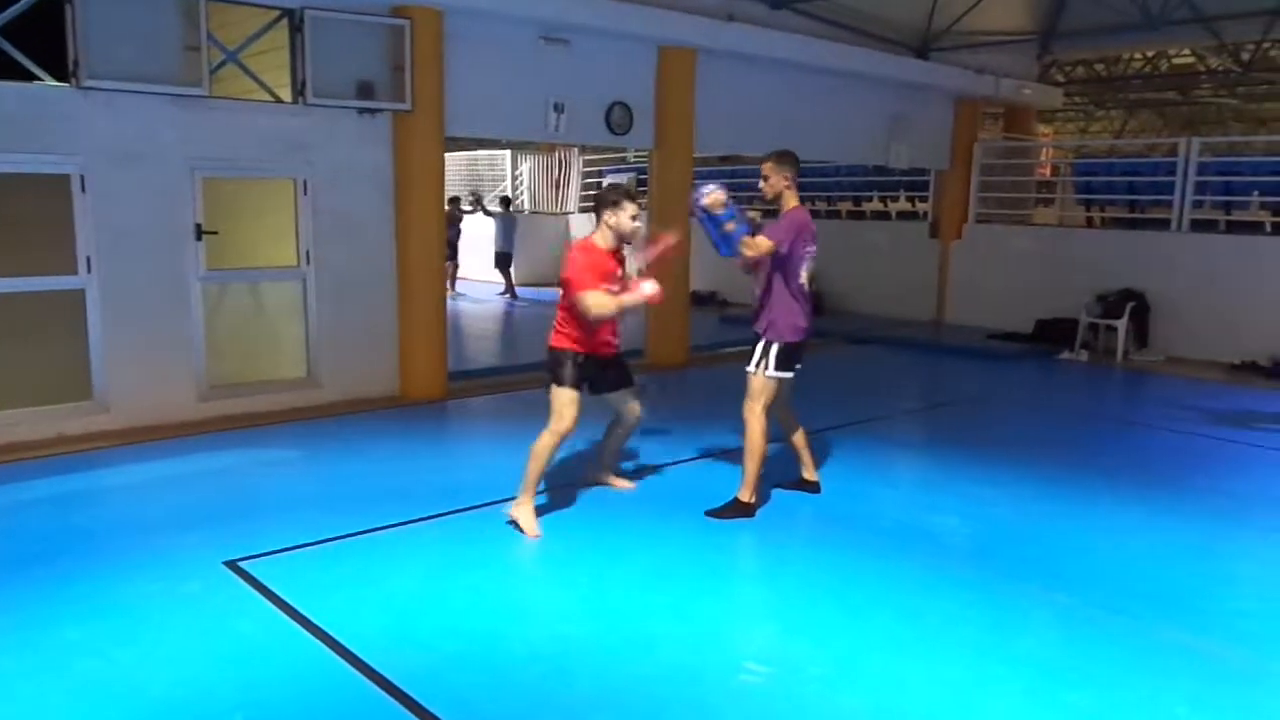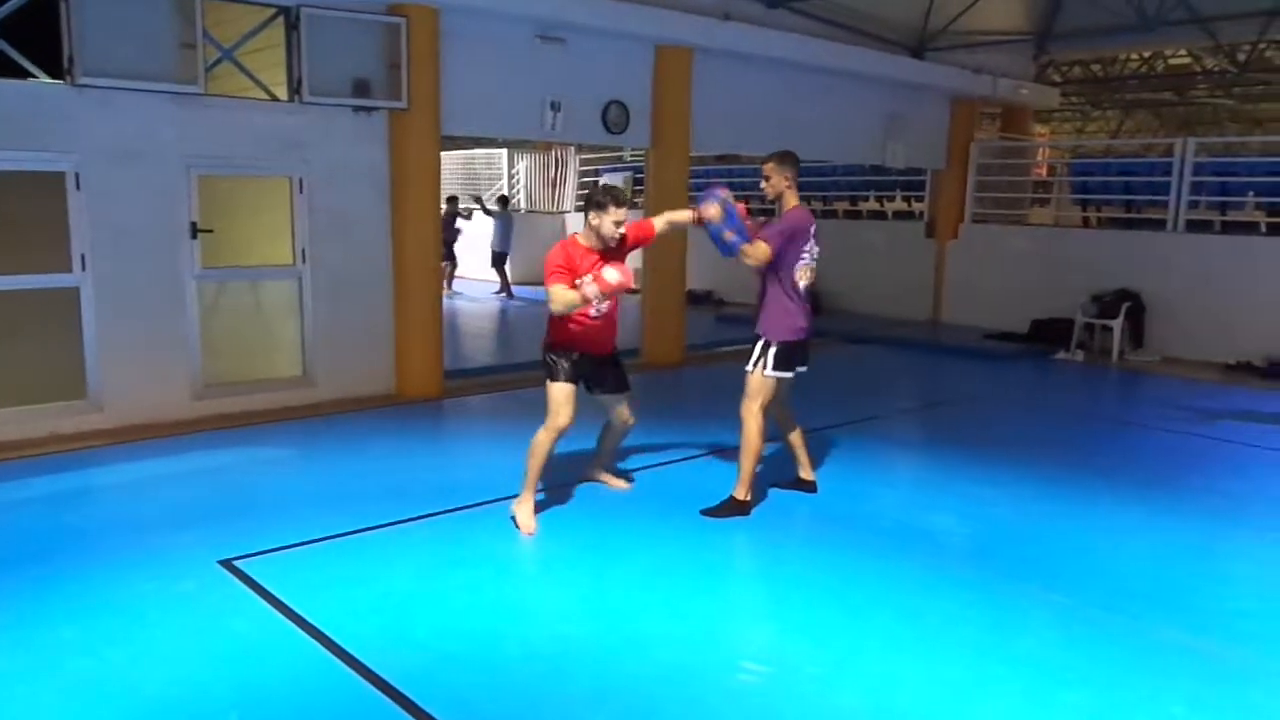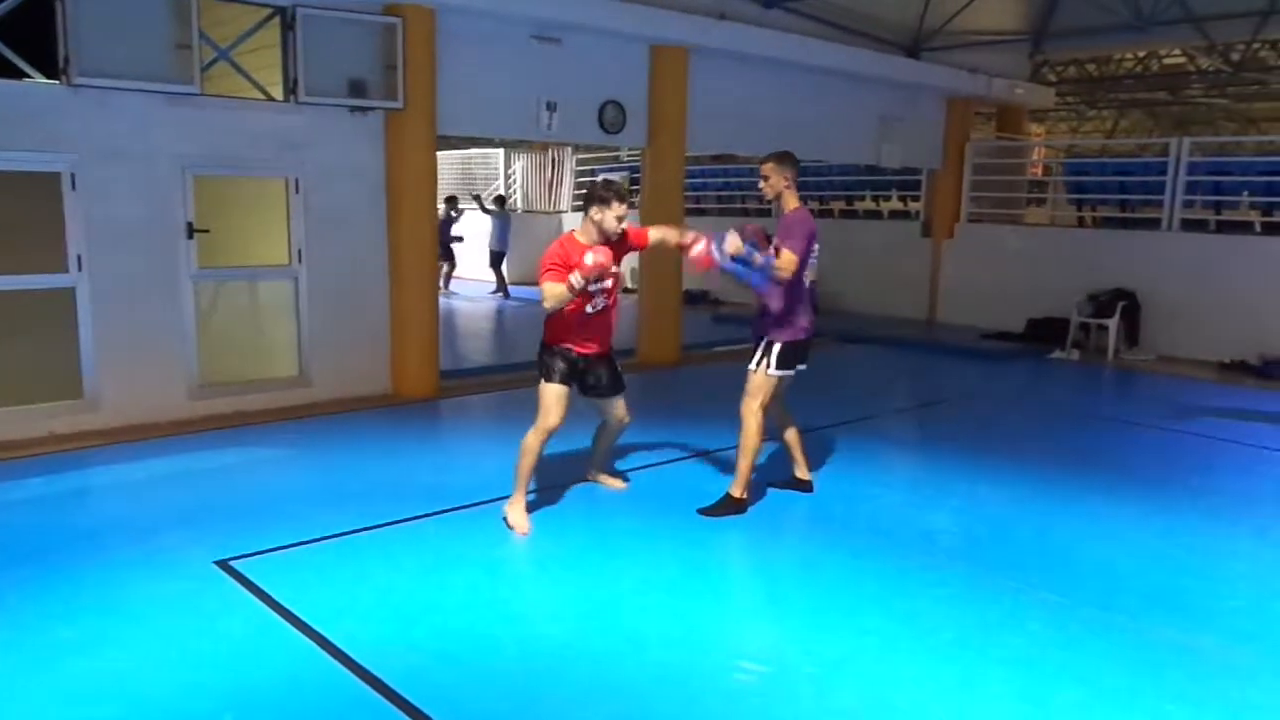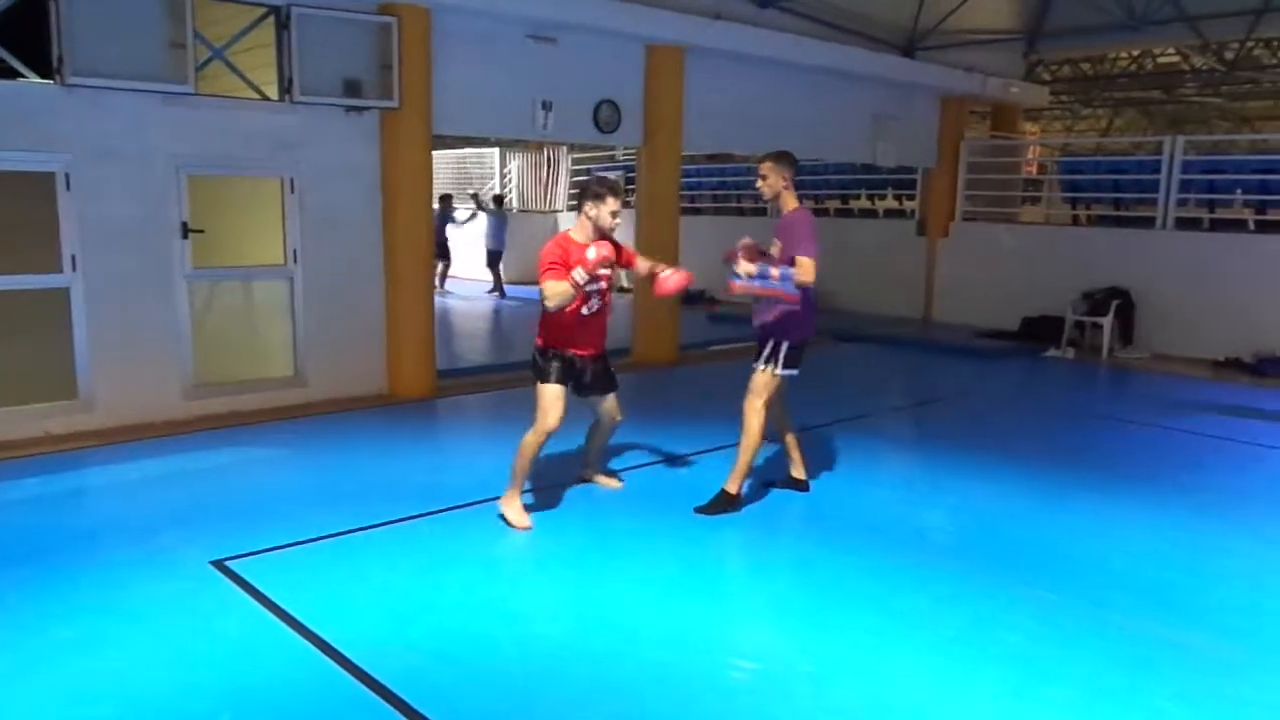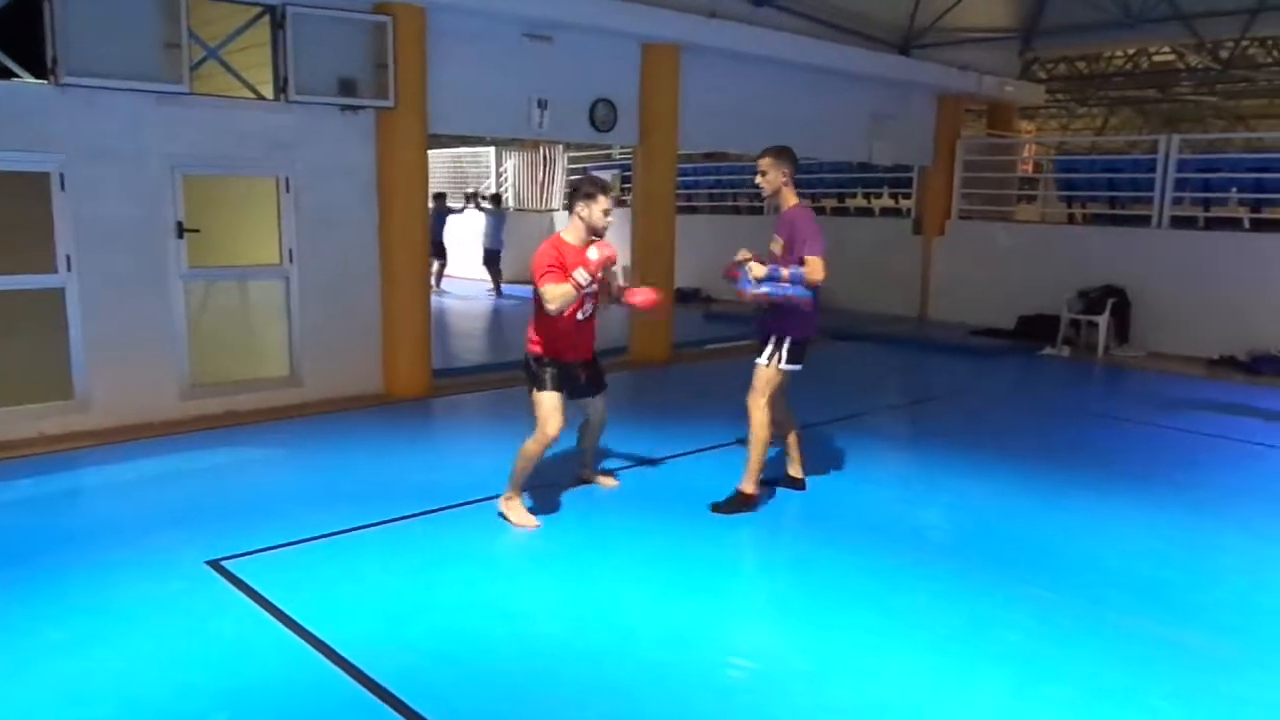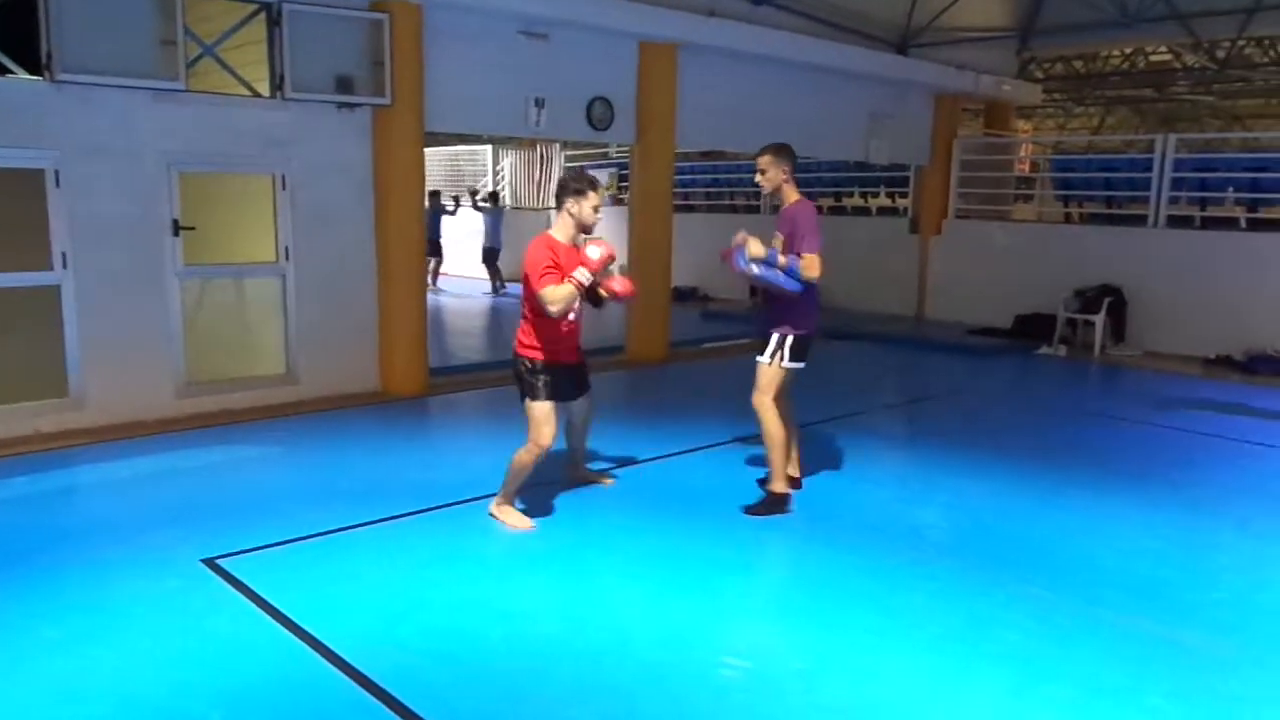
dt=0.1s
person 1, frame 1
left shoulder: (795, 220)
right shoulder: (789, 220)
left elbow: (751, 252)
right elbow: (757, 265)
right wrist: (751, 227)
left hip: (780, 329)
right hip: (785, 328)
left knee: (754, 409)
right knee: (778, 405)
left ankle: (746, 498)
right ankle: (809, 475)
person 1, frame 2
left shoulder: (793, 219)
right shoulder: (800, 220)
left elbow: (754, 258)
right elbow: (768, 256)
left wrist: (721, 224)
right wrist: (757, 233)
left hip: (781, 329)
right hip: (791, 328)
left knee: (751, 408)
right knee: (775, 404)
left ankle: (741, 495)
right ankle: (806, 474)
person 1, frame 3
left shoulder: (796, 221)
right shoulder: (797, 221)
left elbow: (784, 270)
left wrist: (742, 251)
right wrist: (751, 249)
left hip: (783, 330)
right hip: (791, 328)
left knee: (751, 407)
right knee: (773, 403)
left ankle: (737, 494)
right ankle: (802, 474)
person 1, frame 4
left shoulder: (800, 221)
right shoulder: (788, 220)
left elbow: (806, 276)
left wrist: (759, 270)
left hip: (787, 329)
right hip: (778, 326)
left knee: (754, 405)
right knee: (770, 402)
left ankle: (732, 490)
right ankle: (797, 473)
person 1, frame 5
left shoulder: (801, 218)
right shoulder: (785, 216)
left elbow: (816, 274)
left wrist: (769, 272)
right wrist: (756, 261)
left hip: (790, 325)
right hip: (781, 321)
left knee: (758, 400)
right knee: (774, 398)
left ankle: (748, 489)
right ankle: (795, 472)
person 1, frame 6
left shoulder: (802, 213)
right shoulder: (785, 212)
left elbow: (811, 271)
left wrist: (767, 253)
right wrist: (754, 248)
left hip: (790, 323)
right hip: (781, 320)
left knee: (763, 399)
right knee: (776, 398)
left ankle: (778, 489)
right ankle: (792, 471)
person 2, frame 1
left shoulder: (614, 252)
right shoulder: (582, 257)
left elbow: (620, 288)
right elbow: (595, 309)
right wrist: (636, 296)
left hip: (605, 352)
right hip: (573, 351)
left knee: (631, 413)
right knee: (562, 426)
left ankle: (603, 471)
right ankle: (524, 502)
person 2, frame 2
left shoulder: (621, 240)
right shoulder: (561, 254)
left elbow: (664, 221)
right elbow: (557, 305)
right wrist: (594, 287)
left hip: (604, 351)
right hip: (566, 349)
left knee: (623, 419)
right knee: (558, 421)
left ankle: (599, 469)
right ankle: (525, 500)
person 2, frame 3
left shoulder: (619, 239)
right shoulder: (558, 251)
left elbow: (659, 234)
right elbow: (549, 301)
left wrist: (689, 240)
right wrist: (582, 276)
left hip: (599, 352)
right hip: (561, 350)
left knee: (619, 417)
right knee: (549, 421)
left ankle: (595, 470)
right ankle: (517, 500)
person 2, frame 4
left shoulder: (608, 245)
right shoulder: (555, 250)
left elbow: (639, 266)
right elbow: (551, 301)
left wrist: (662, 272)
right wrist: (586, 270)
left hip: (593, 352)
right hip: (556, 351)
left knee: (611, 416)
right knee: (548, 422)
left ankle: (591, 469)
right ankle: (512, 497)
person 2, frame 5
left shoulder: (594, 247)
right shoulder: (550, 253)
left elbow: (606, 292)
right elbow: (553, 303)
left wrist: (627, 295)
right wrist: (586, 272)
left hip: (583, 355)
right hip: (548, 356)
left knee: (598, 415)
right knee: (549, 430)
left ankle: (587, 469)
right ankle: (511, 498)
person 2, frame 6
left shoulder: (575, 247)
right shoulder: (542, 252)
right elbow: (554, 305)
left wrist: (602, 288)
right wrist: (586, 271)
left hip: (568, 355)
right hip: (538, 360)
left knee: (581, 416)
right knee: (542, 440)
left ankle: (577, 469)
right ankle: (503, 502)
